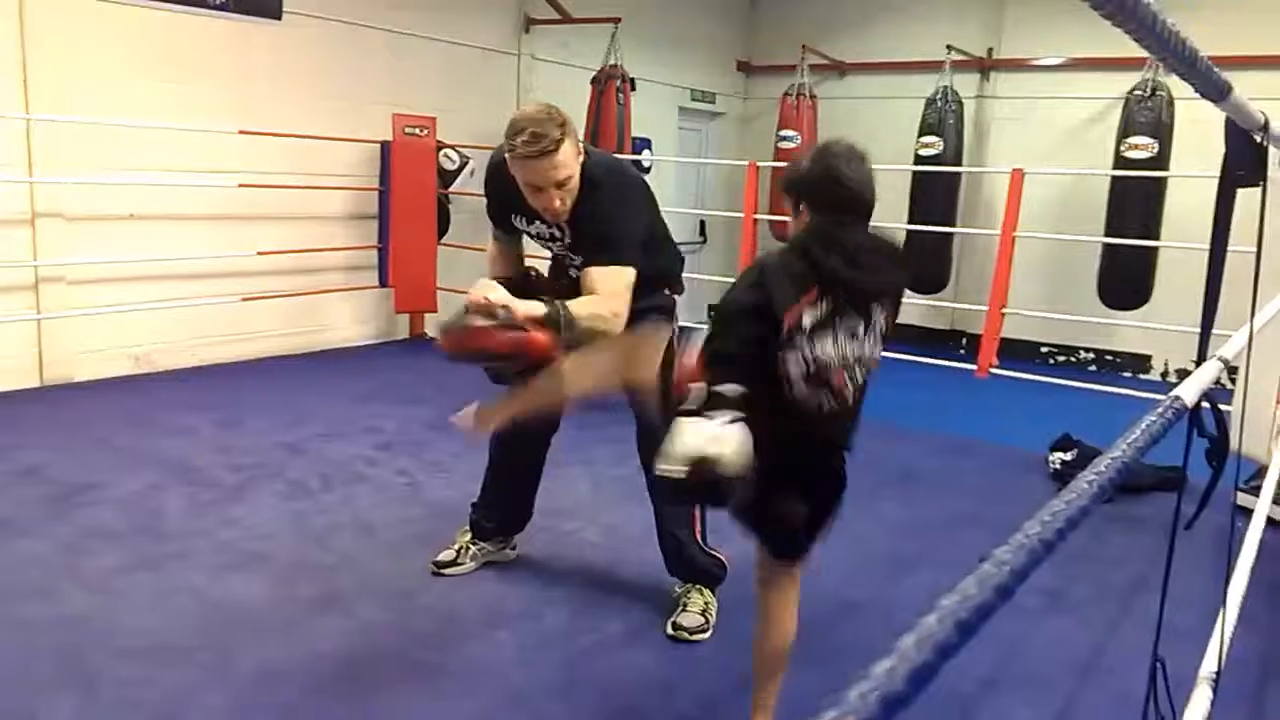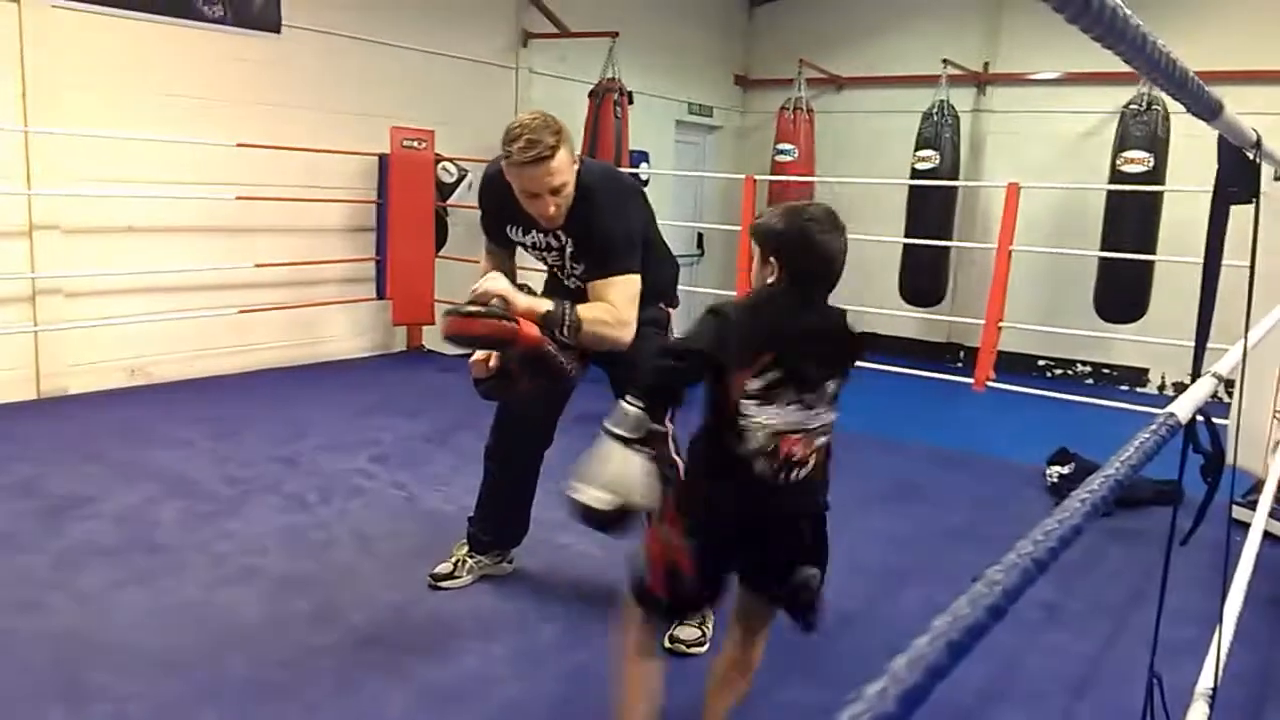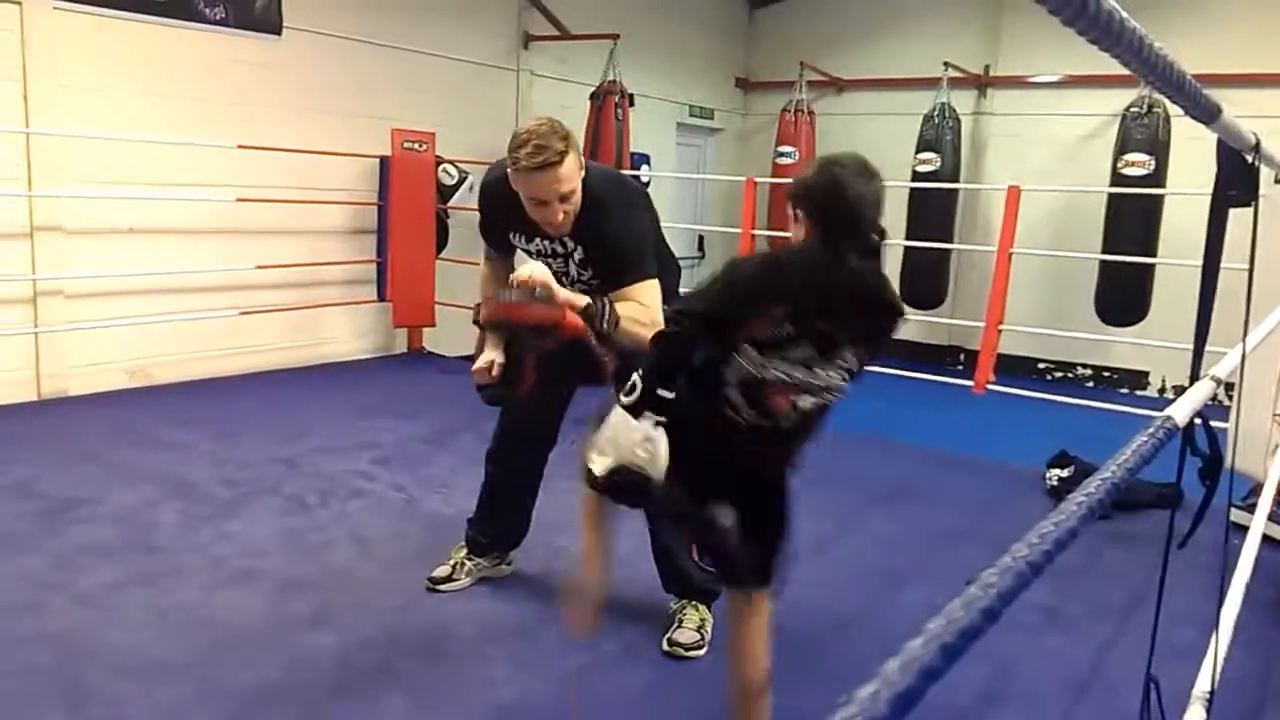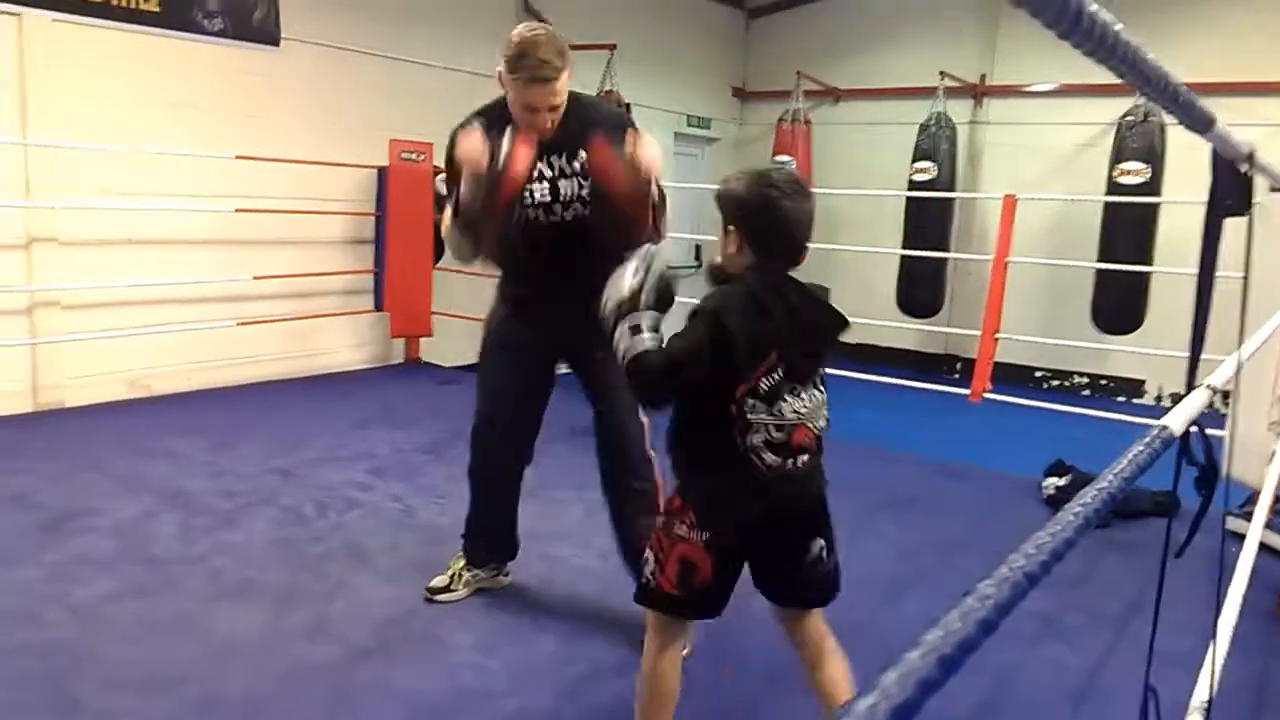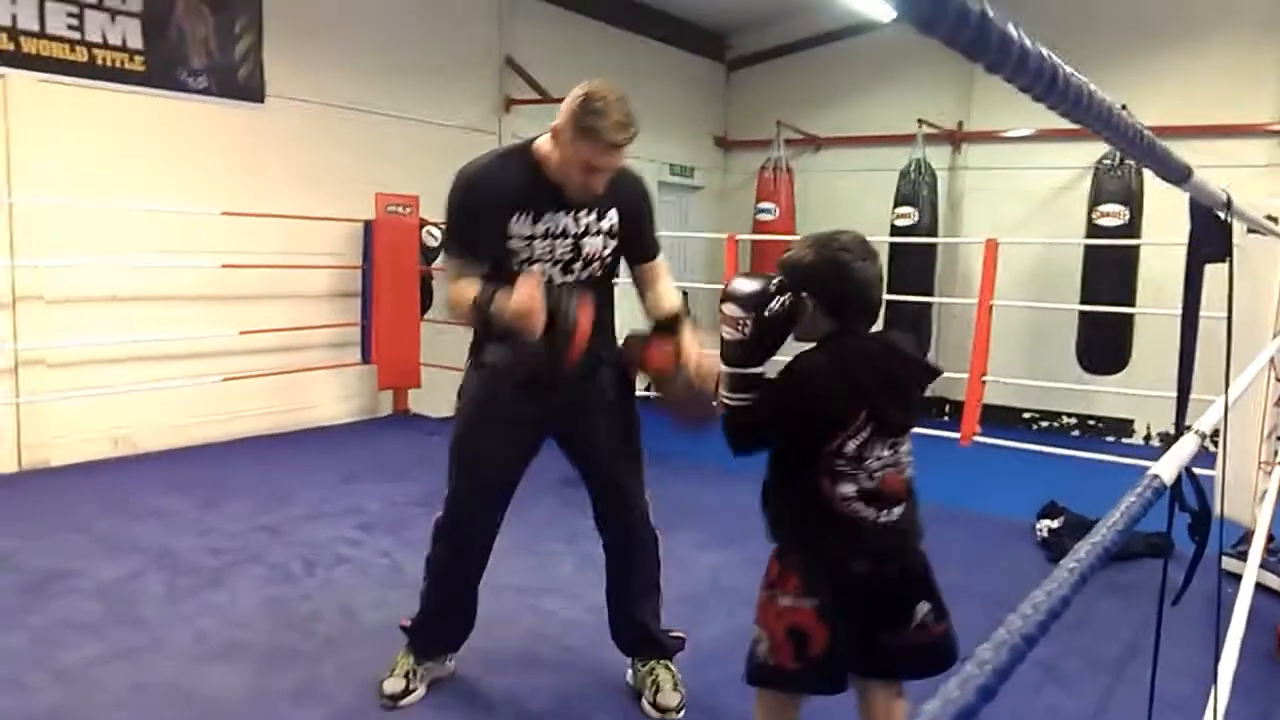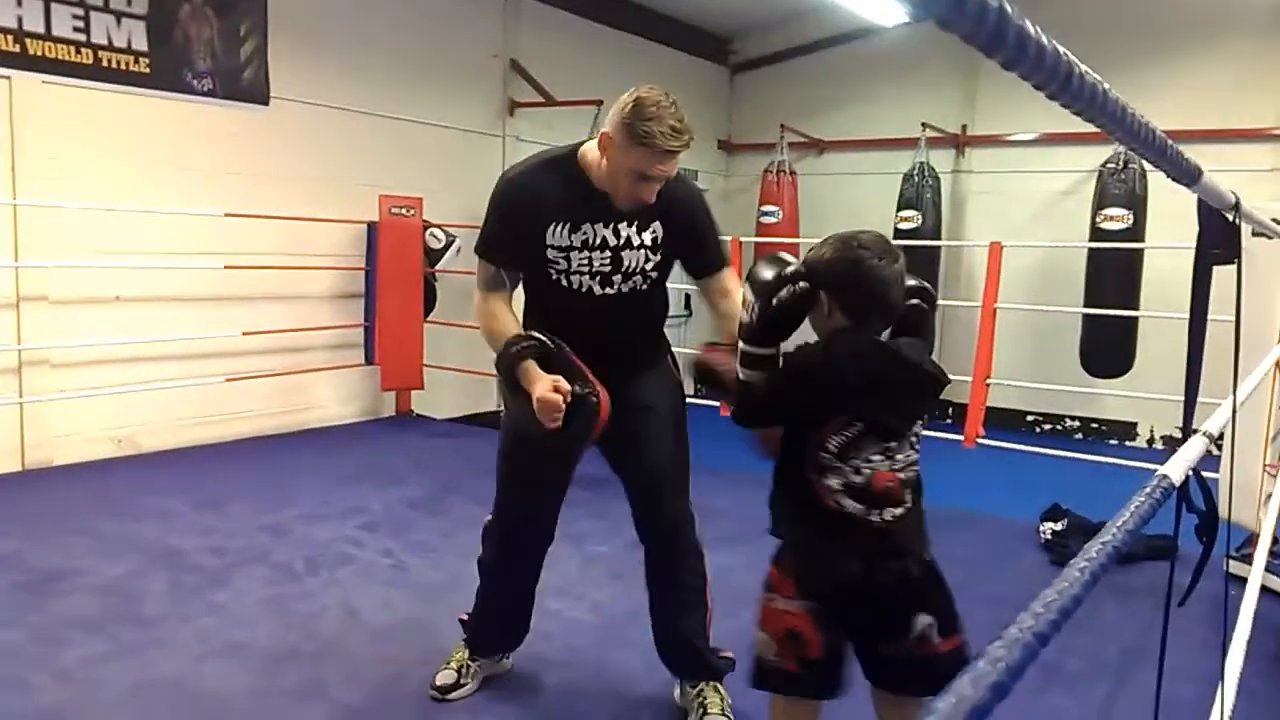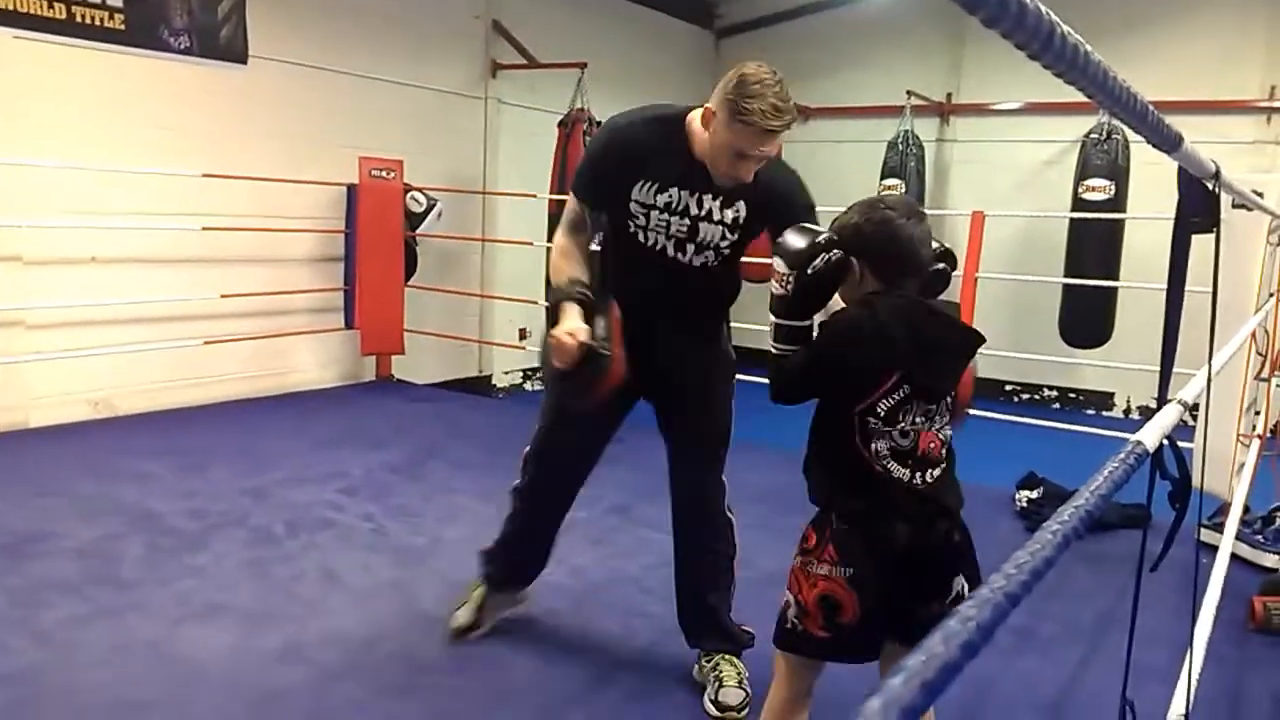
dt=0.7s
person 1, frame 1
left shoulder: (616, 190)
right shoulder: (501, 173)
left elbow: (609, 316)
right elbow: (505, 241)
left wrist: (523, 309)
right wrist: (501, 314)
left hip: (642, 295)
right hip: (569, 287)
left knee: (659, 431)
right knee: (523, 411)
left ankle: (697, 579)
right ankle: (491, 533)
person 1, frame 2
left shoulder: (611, 198)
right shoulder: (495, 186)
left elbow: (617, 328)
right elbow: (498, 259)
left wrist: (524, 302)
left hip: (636, 310)
right hip: (556, 303)
left knee: (652, 446)
right knee: (517, 426)
right ankle: (488, 547)
person 1, frame 3
left shoulder: (619, 203)
right shoulder: (496, 191)
left elbow: (645, 326)
right elbow: (497, 265)
left wrist: (564, 297)
right wrist: (495, 341)
left hip: (636, 311)
right hip: (558, 306)
right knee: (519, 429)
left ankle: (692, 596)
right ankle: (488, 549)
person 1, frame 4
left shoulder: (605, 123)
right shoulder: (475, 137)
right elbow: (464, 248)
left wrist: (646, 183)
right wrist: (468, 195)
left hip: (602, 305)
right hip: (524, 308)
left knee: (624, 443)
right knee: (495, 437)
right ankle: (486, 557)
person 1, frame 5
left shoulder: (627, 191)
right shoulder: (486, 183)
left elbow: (650, 272)
right elbow: (457, 294)
left wrist: (677, 330)
right wrist: (502, 307)
left hip: (595, 375)
right hip: (505, 375)
left knee: (628, 516)
right knee: (466, 520)
left ankle: (649, 655)
right ankle: (429, 650)
person 1, frame 6
left shoulder: (680, 200)
right shoulder: (528, 189)
left elbow: (719, 286)
right elbow: (493, 293)
right wrist: (527, 369)
left hip: (644, 376)
right hip: (553, 373)
left knee: (670, 523)
right knee: (518, 520)
right ankle: (488, 645)
person 1, frame 7
left shoulder: (775, 184)
right shoulder: (628, 141)
right elbow: (573, 232)
right wrist: (571, 308)
left hip: (698, 344)
right hip: (612, 327)
left knee: (701, 494)
right knee: (552, 464)
left ankle: (716, 646)
right ankle: (502, 580)
person 2, frame 1
left shoulder: (776, 270)
right shoulder: (885, 275)
left elbow: (728, 348)
left wrist: (706, 418)
left hip: (743, 434)
right hip: (817, 464)
left knee: (632, 357)
right knee: (779, 579)
left ankle: (505, 409)
person 2, frame 2
left shoulder: (734, 323)
right shoulder: (840, 340)
left elbow: (664, 377)
left wrist: (620, 445)
left hip: (712, 502)
right hip: (791, 519)
left knee: (646, 616)
right knee: (751, 623)
person 2, frame 3
left shoulder: (759, 273)
right shoulder: (877, 307)
left elbow: (682, 335)
left wrist: (635, 412)
left hip: (687, 442)
right hip: (756, 474)
left knee: (606, 449)
right knee: (751, 603)
left ankle: (591, 572)
person 2, frame 4
left shoulder: (722, 316)
right shoulder: (811, 312)
left elbow: (653, 381)
left wrist: (633, 313)
left hip: (716, 502)
right hip: (795, 500)
left knee: (664, 632)
right knee: (808, 626)
person 2, frame 5
left shoulder: (811, 376)
right shoulder: (896, 362)
left elbow: (742, 434)
left wrist: (742, 355)
left hip: (818, 567)
right hip: (893, 557)
person 2, frame 6
left shoulder: (809, 370)
right shoulder: (914, 365)
left elbow: (749, 411)
left wrist: (761, 333)
left hip: (817, 569)
right hip: (901, 565)
person 2, frame 7
left shoulder: (852, 329)
right shoulder: (943, 330)
left elbow: (785, 387)
left wrist: (792, 304)
right wrist: (927, 282)
left hip: (856, 533)
right hip: (933, 530)
left knee: (794, 678)
